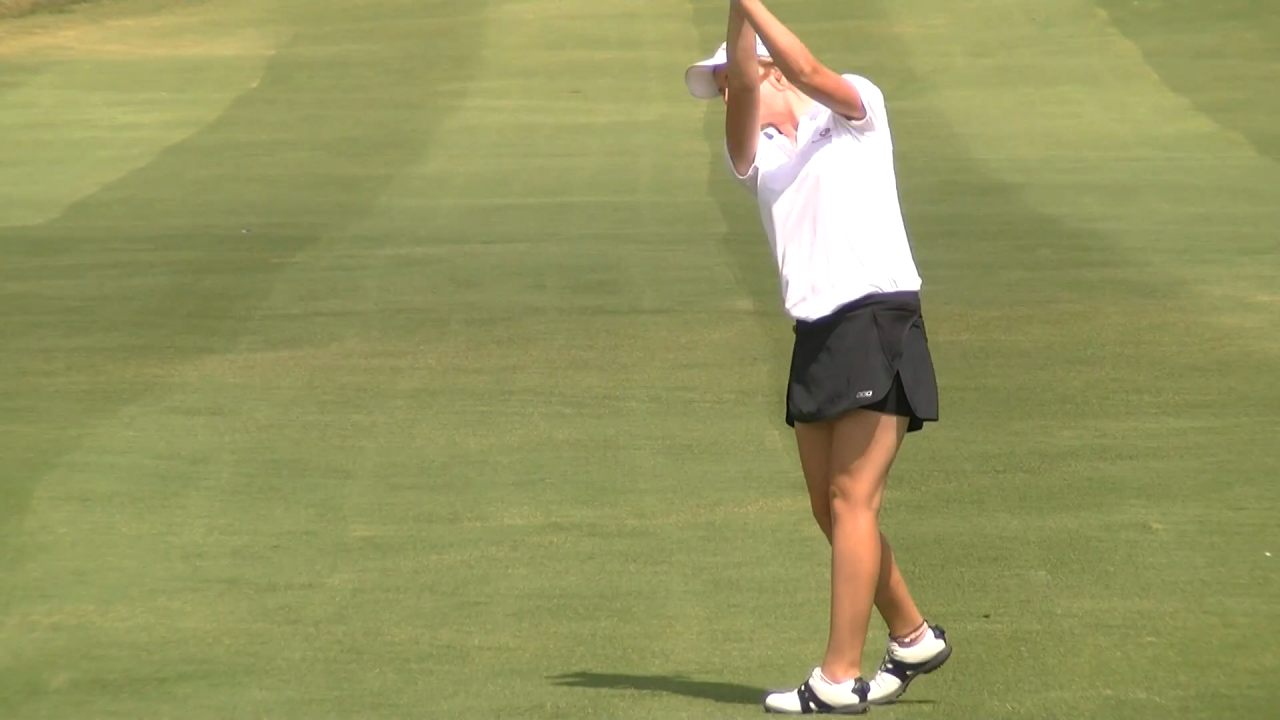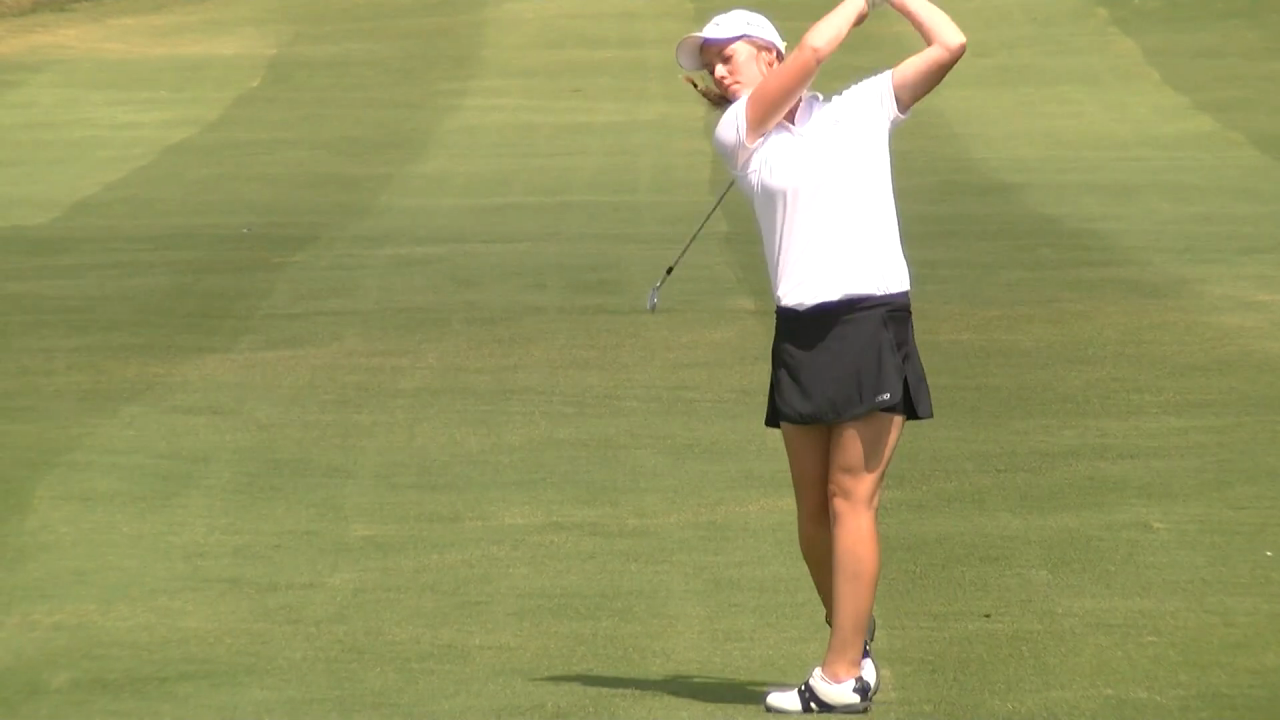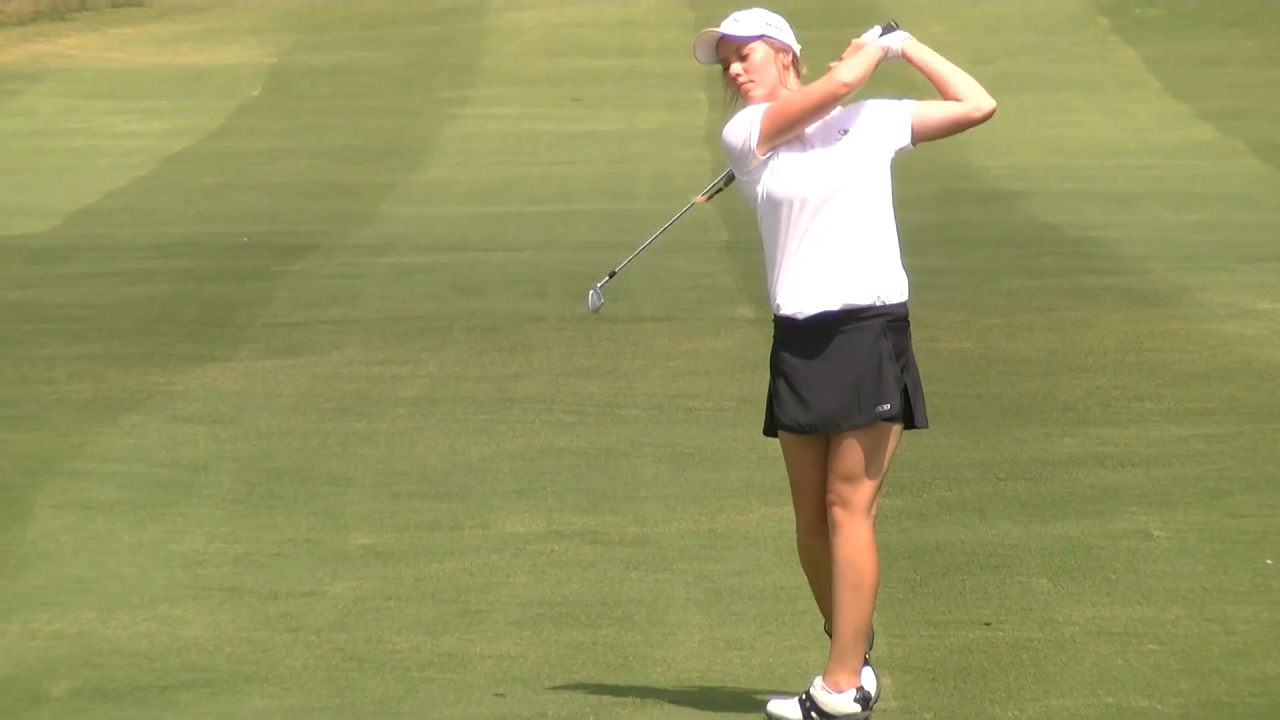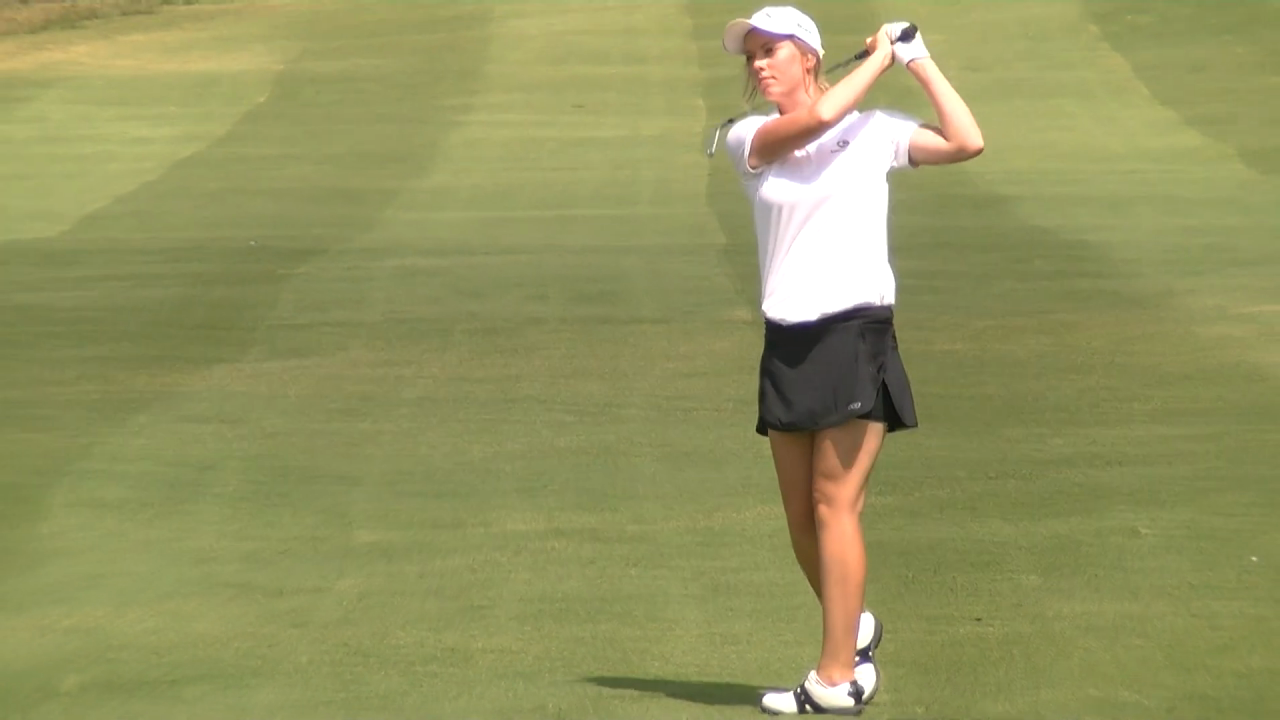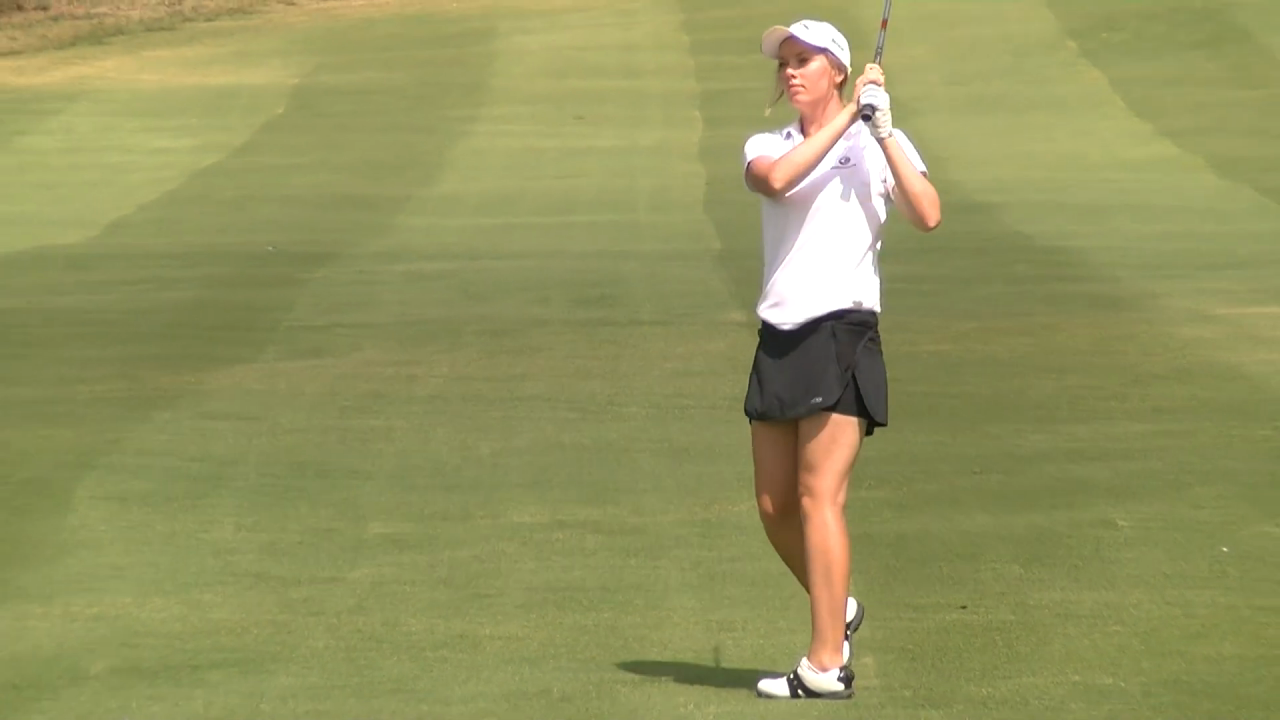
dt=0.3s
person 1, frame 1
left shoulder: (857, 109)
right shoulder: (754, 154)
left elbow: (808, 71)
right elbow: (740, 125)
left hip: (880, 325)
right hip: (817, 339)
left knee: (852, 502)
right knee: (833, 508)
right ankle: (913, 637)
person 1, frame 2
left shoulder: (861, 106)
right shoulder: (734, 132)
left hip: (874, 323)
right hip: (800, 334)
left knee: (850, 500)
right knee: (812, 507)
right ankle: (849, 636)
person 1, frame 3
left shoulder: (874, 121)
right shoulder: (743, 136)
left elbow: (978, 106)
right elbow: (839, 81)
left wrist: (902, 42)
right wrist: (874, 47)
left hip: (872, 333)
right hip: (799, 342)
left knee: (848, 509)
right knee: (811, 518)
right ankle: (849, 645)
person 1, frame 4
left shoulder: (877, 131)
right shoulder: (749, 139)
left elbow: (968, 144)
right elbow: (815, 120)
left wrist: (919, 58)
right wrist: (876, 58)
left hip: (856, 334)
right hip: (785, 343)
left knee: (835, 507)
right knee: (801, 515)
right ankle: (852, 631)
person 1, frame 5
left shoulder: (877, 145)
right shoulder: (762, 147)
left elbow: (928, 216)
right elbow: (778, 177)
left wrist: (882, 125)
right wrist: (847, 111)
left hip: (841, 334)
right hip: (778, 340)
left knee: (817, 499)
right knee: (773, 505)
left ankle: (826, 665)
right ankle: (837, 610)
